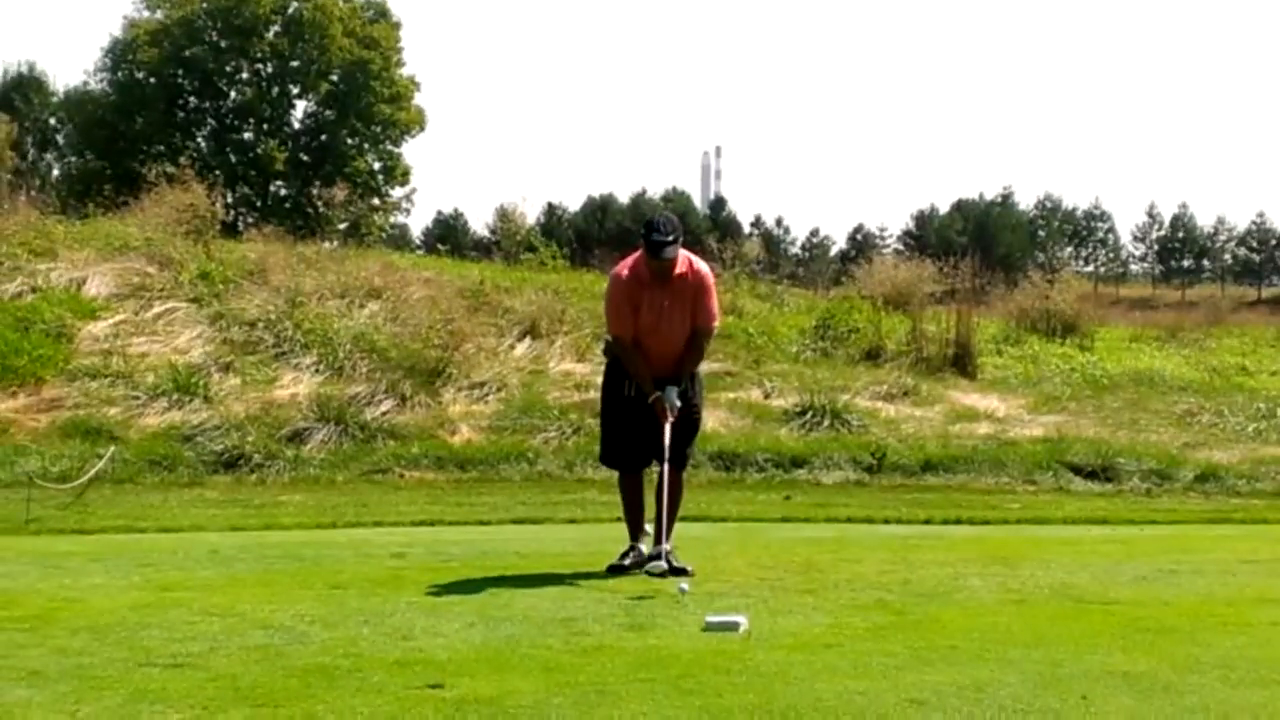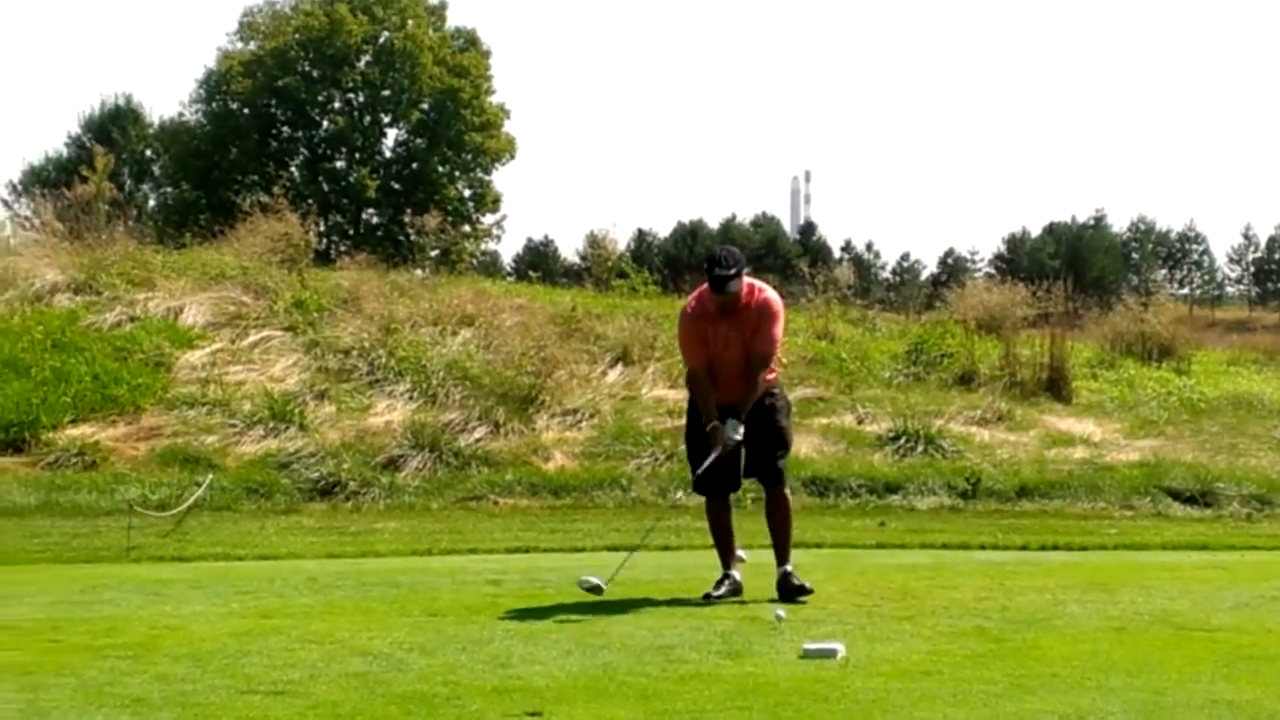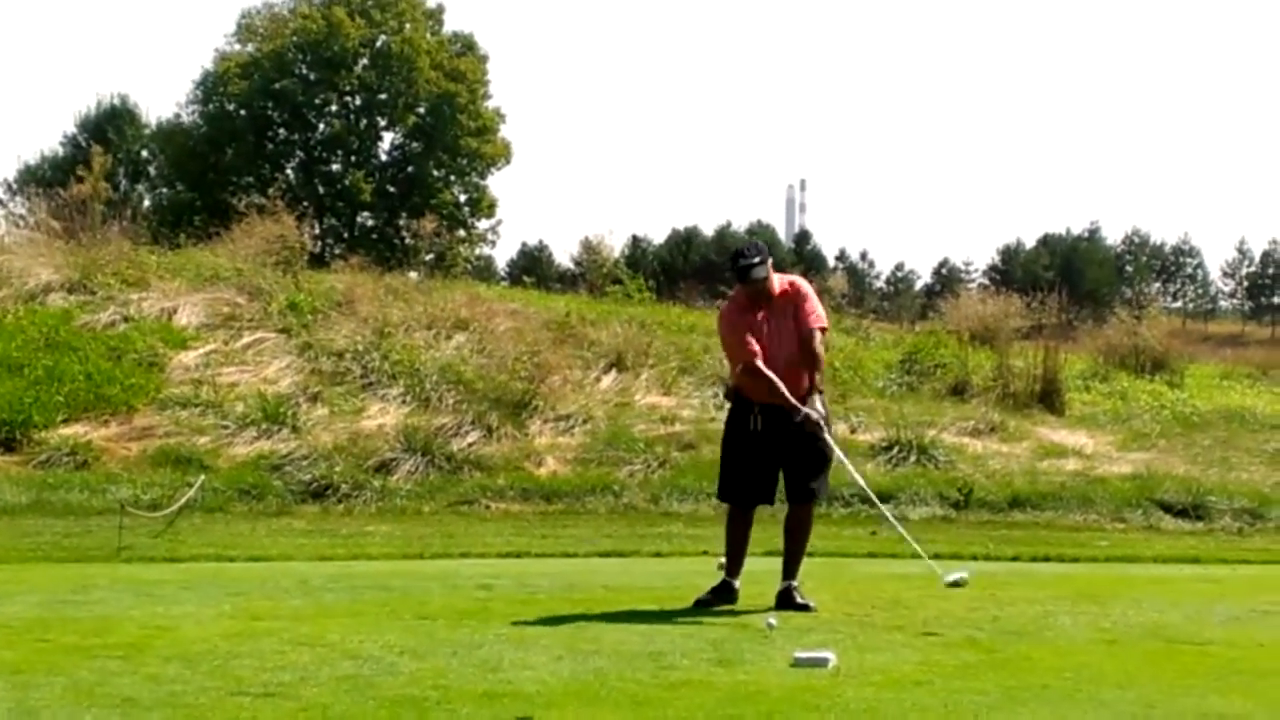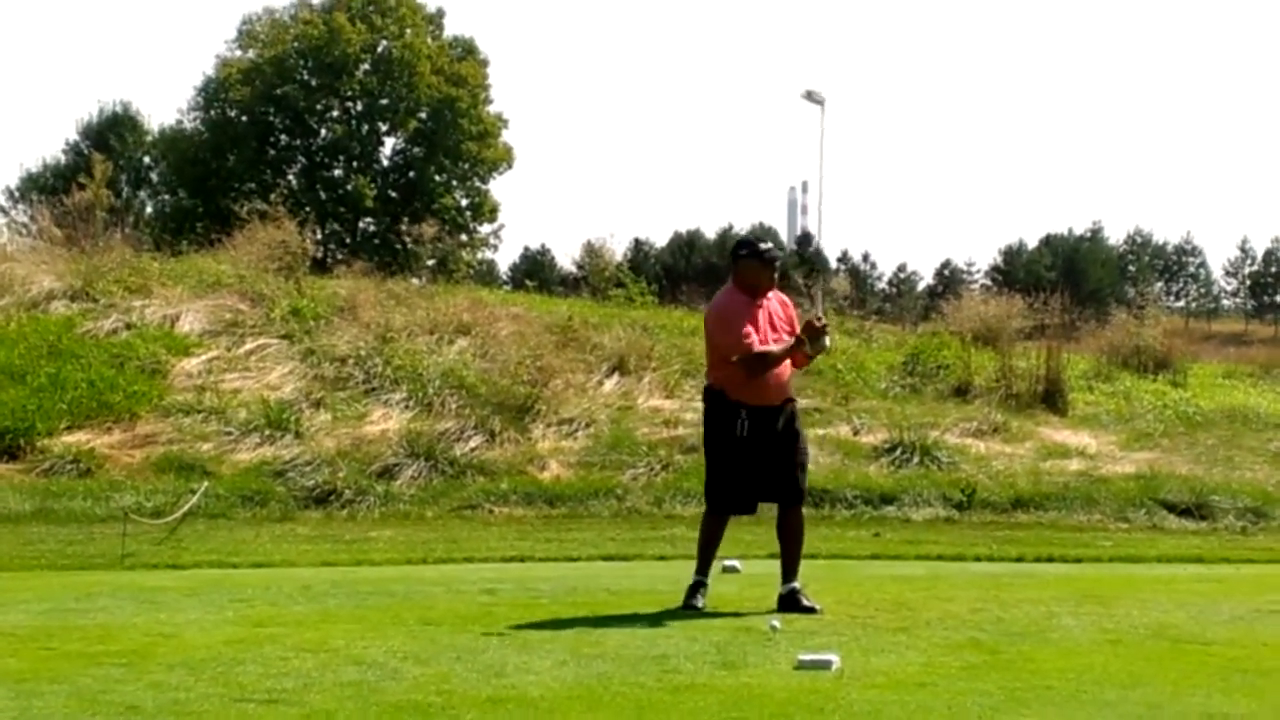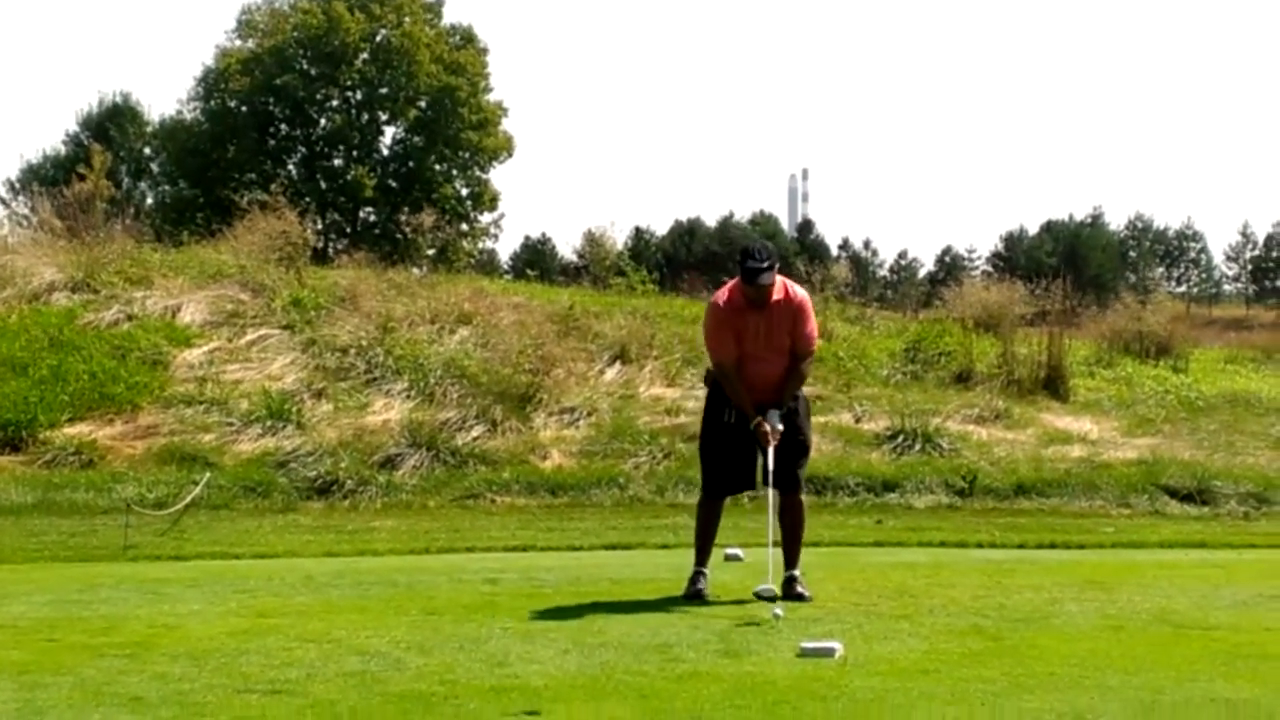
dt=1s
person 1, frame 1
left shoulder: (700, 275)
right shoulder: (622, 279)
left elbow: (702, 335)
right elbow: (624, 345)
left wrist: (676, 386)
right wrist: (652, 394)
left hip: (680, 378)
right hip: (630, 377)
left knee: (675, 464)
right knee: (629, 463)
left ankle: (663, 548)
right ankle: (636, 546)
person 1, frame 2
left shoulder: (767, 302)
right shoulder: (692, 312)
left elbow: (758, 366)
right elbow: (698, 374)
left wrist: (739, 418)
right wrist: (711, 422)
left hip: (761, 399)
right hip: (712, 404)
left knee: (775, 481)
right knee: (715, 490)
left ankle: (785, 571)
right ankle: (729, 574)
person 1, frame 3
left shoulder: (797, 290)
right shoulder: (733, 314)
left elbow: (814, 345)
right elbow: (755, 369)
left wrist: (814, 396)
right wrist: (795, 405)
left hip: (806, 407)
right hip: (753, 411)
left knee: (803, 500)
right knee: (742, 499)
left ankle: (789, 586)
right ankle: (730, 581)
person 1, frame 4
left shoulder: (780, 302)
right shoulder: (725, 307)
left elbow: (799, 356)
right elbow: (750, 364)
left wrist: (811, 343)
right wrist: (793, 346)
left hip: (780, 411)
right hip: (734, 415)
left knee: (793, 500)
right knee: (724, 502)
left ankle: (790, 588)
right ankle: (699, 582)
person 1, frame 5
left shoulder: (797, 300)
right shoulder: (720, 307)
left elbow: (803, 361)
right elbow: (727, 372)
left wrist: (779, 410)
right wrist: (754, 419)
left hip: (785, 401)
right hip: (731, 402)
left knee: (791, 487)
right knee: (715, 487)
left ankle: (792, 574)
right ankle: (700, 571)
